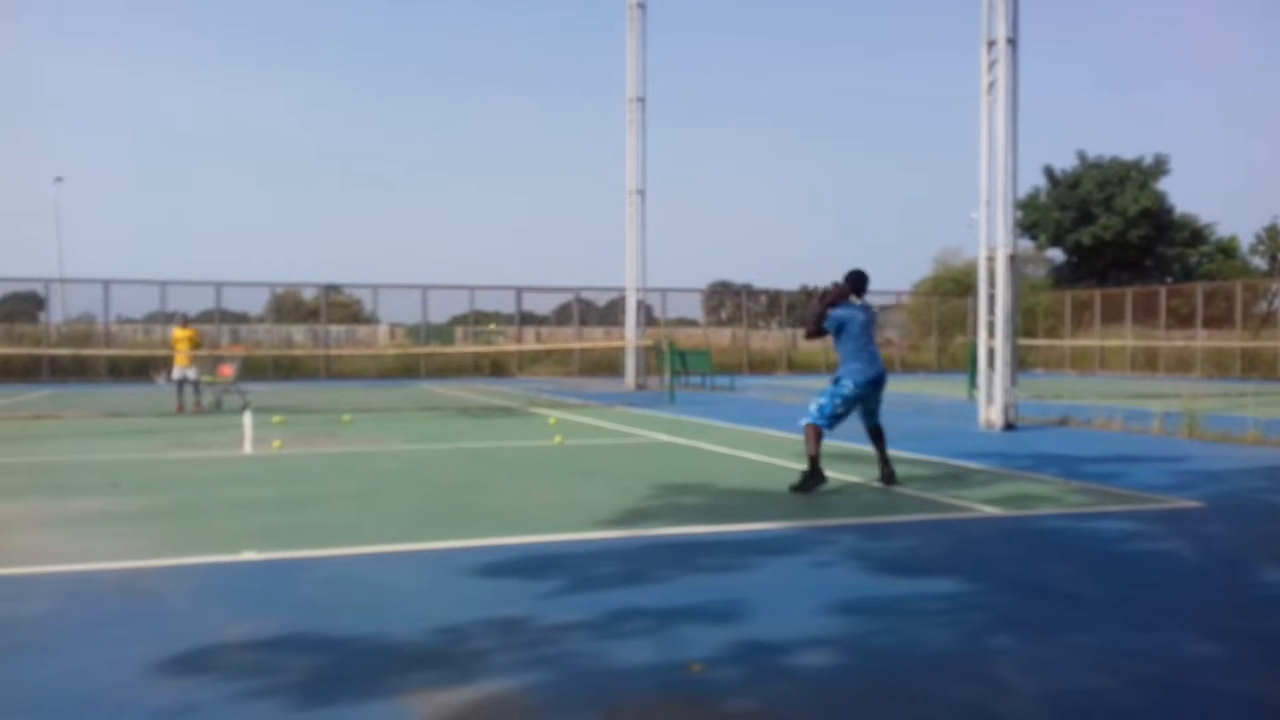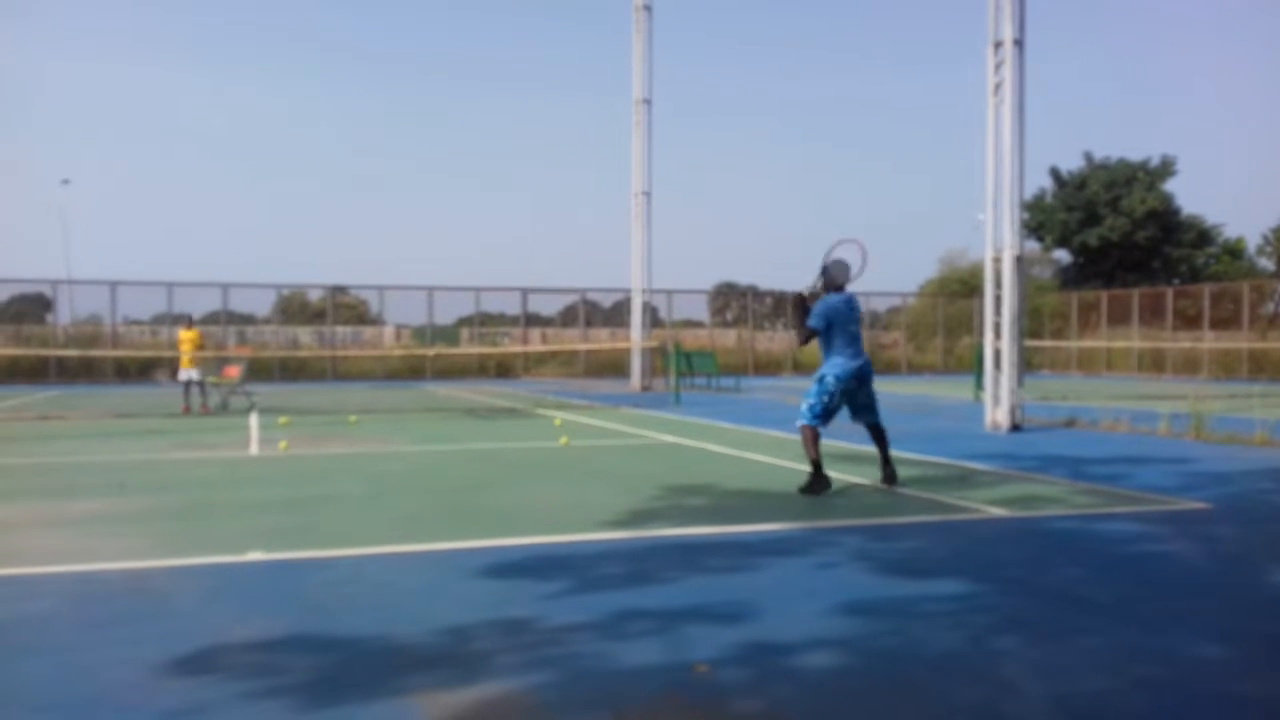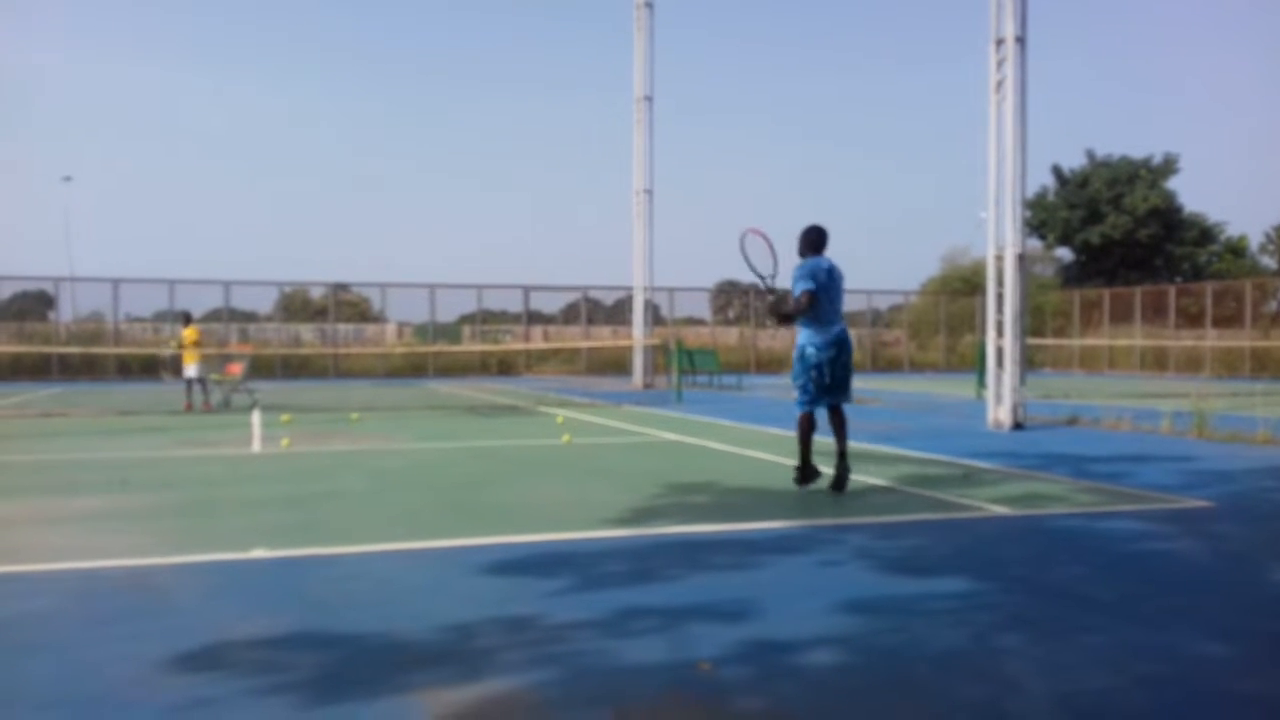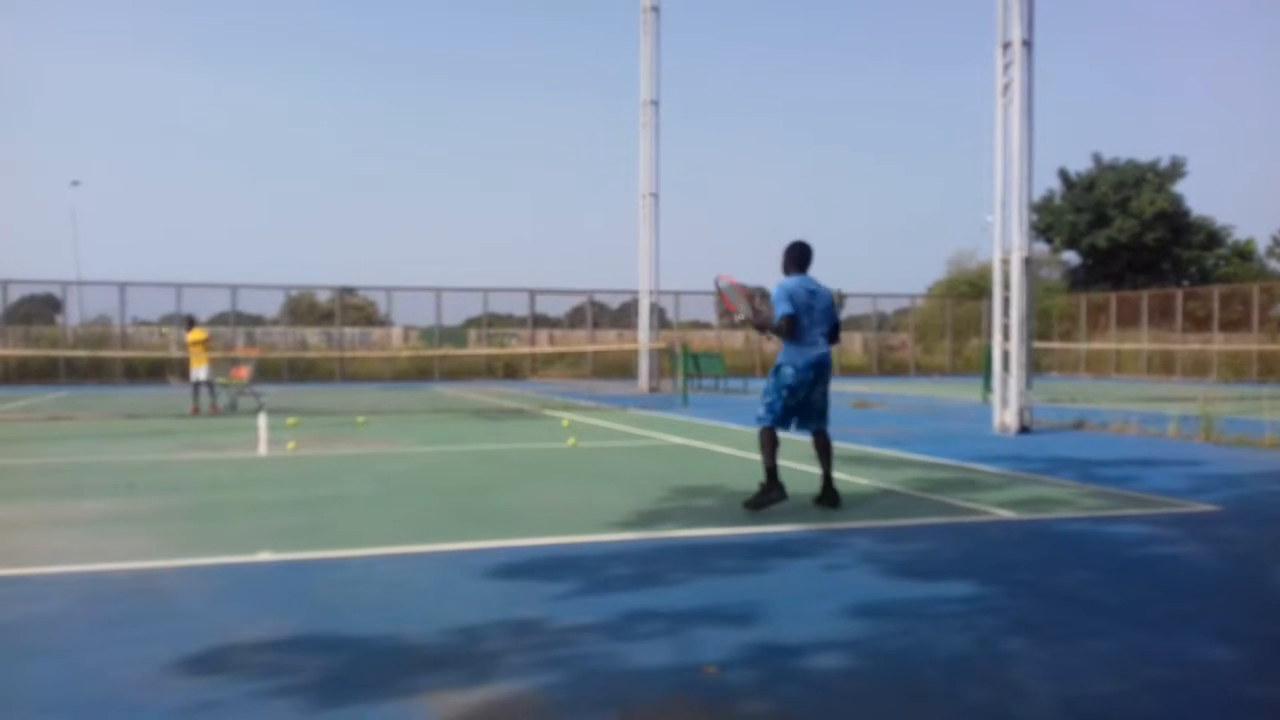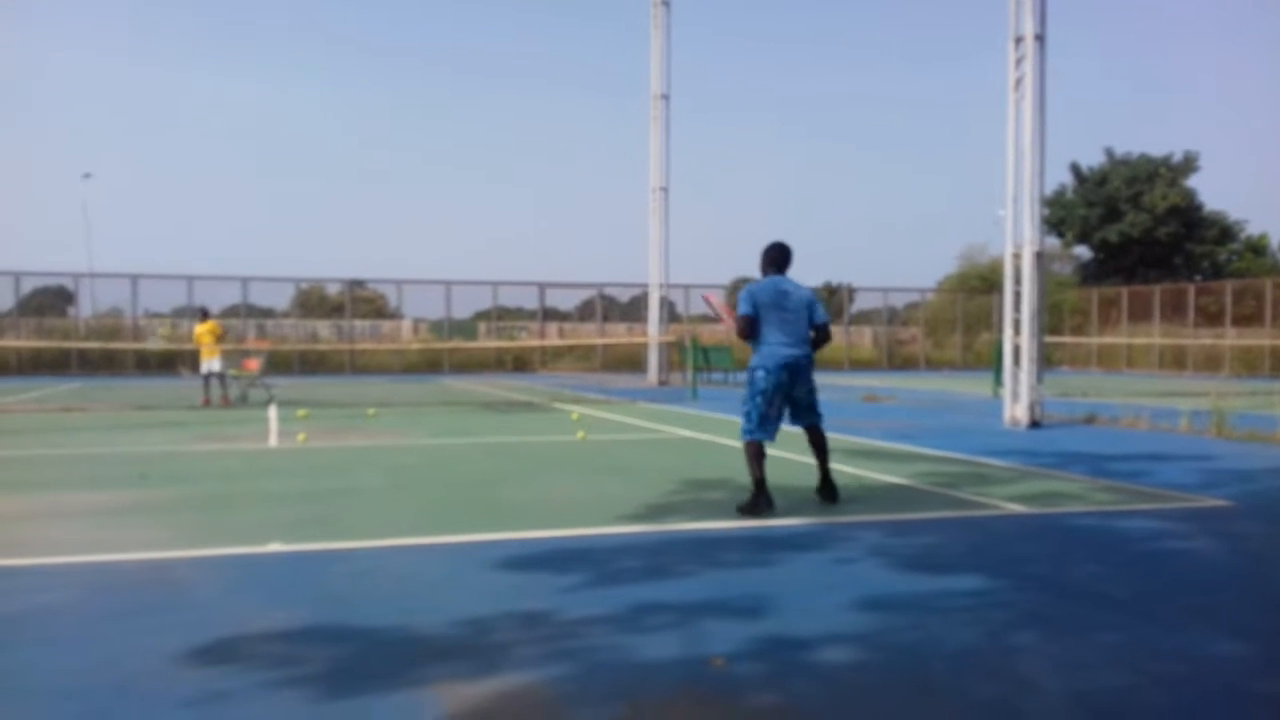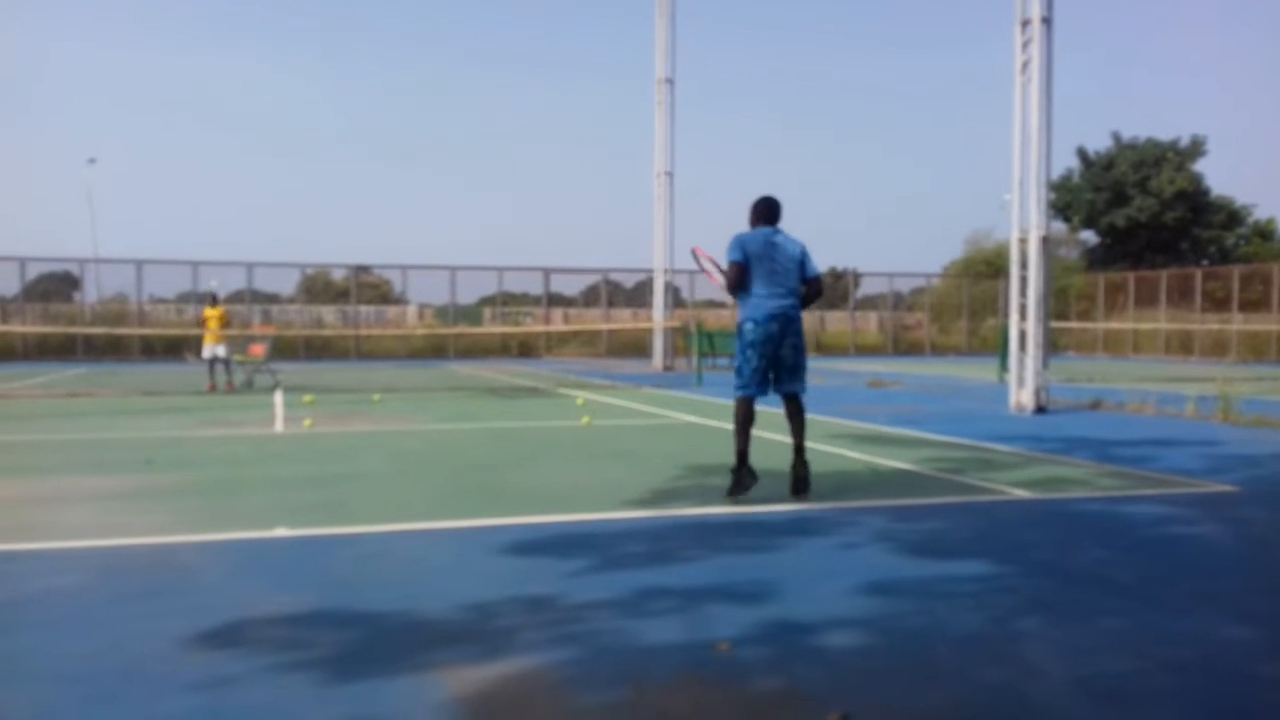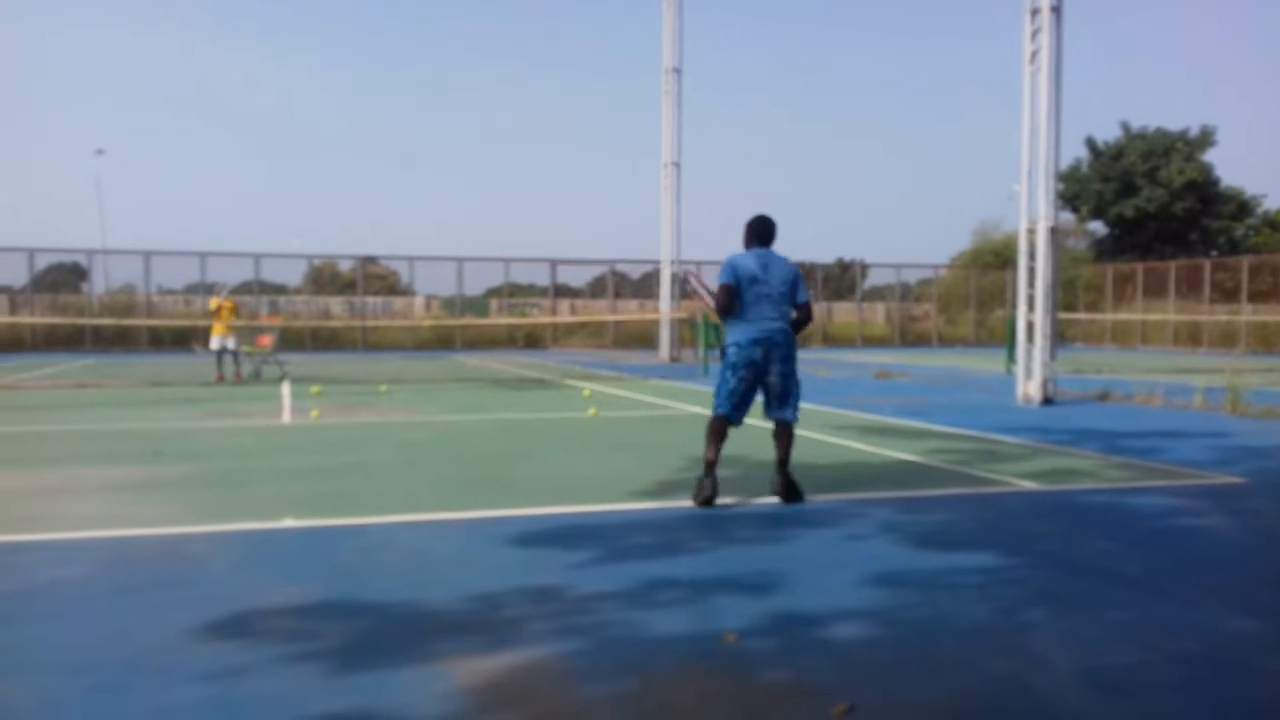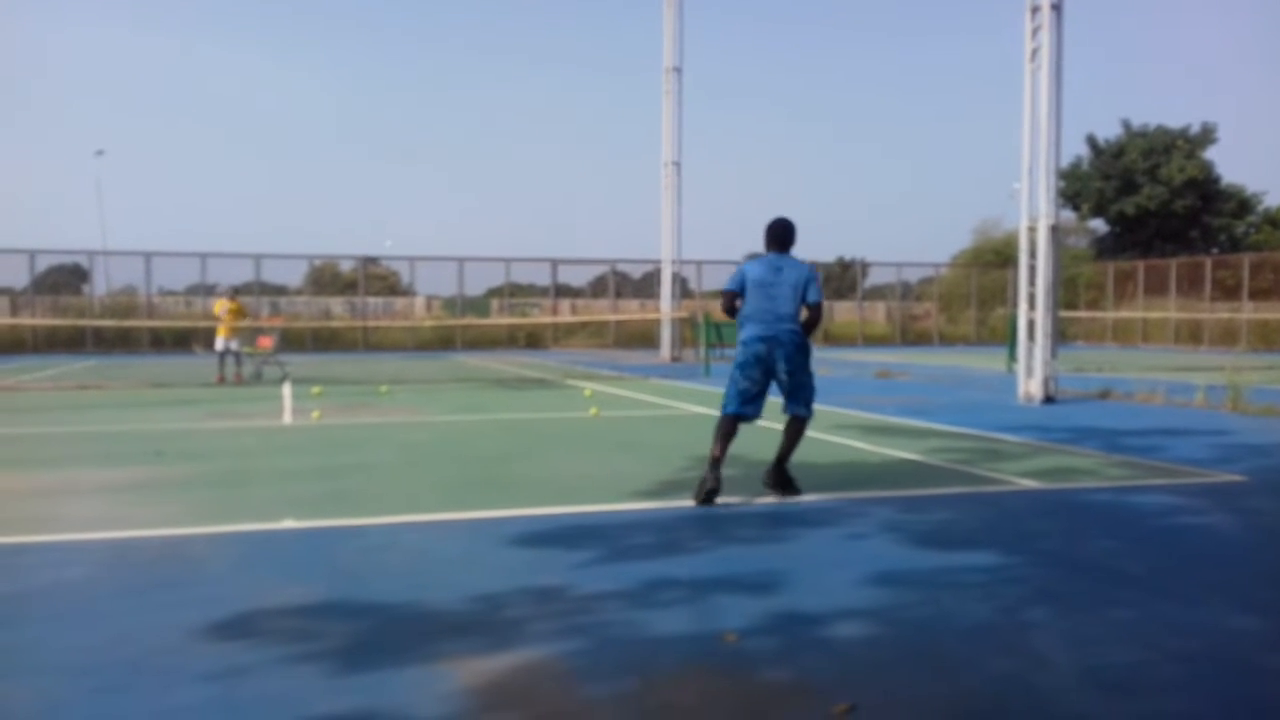
dt=0.2s
person 1, frame 1
left shoulder: (843, 312)
right shoulder: (867, 311)
left elbow: (811, 333)
right elbow: (831, 321)
left wrist: (823, 306)
right wrist: (828, 305)
left hip: (853, 380)
right hip: (876, 377)
left knee: (812, 421)
right knee: (871, 421)
left ankle: (814, 471)
right ankle: (886, 468)
person 1, frame 2
left shoulder: (824, 304)
right shoulder: (851, 301)
left elbow: (804, 339)
left wrist: (800, 313)
right wrist: (808, 310)
left hip: (835, 374)
right hip: (861, 370)
left knee: (807, 422)
right knee: (870, 420)
left ankle: (818, 475)
right ankle: (888, 469)
person 1, frame 3
left shoulder: (804, 269)
right shoulder: (834, 270)
left elbow: (805, 305)
left wrist: (785, 309)
right wrist: (791, 311)
left hip: (814, 345)
right hip: (840, 340)
left knee: (806, 408)
right knee: (835, 405)
left ankle: (806, 467)
right ankle: (842, 464)
person 1, frame 4
left shoulder: (784, 289)
right shoulder: (824, 292)
left elbow: (786, 328)
right elbow: (834, 333)
left wrist: (764, 324)
left hip: (793, 366)
right hip: (821, 363)
left knee: (767, 422)
right knee: (817, 428)
left ankle: (772, 483)
right ankle: (828, 489)
person 1, frame 5
left shoulder: (752, 291)
right shoulder: (806, 294)
left elbow: (743, 331)
right elbow: (824, 335)
left wrist: (745, 333)
left hip: (766, 367)
right hip: (799, 365)
left knee: (754, 435)
right knee: (812, 424)
left ankle: (760, 493)
right ankle: (826, 482)
person 1, frame 6
left shoulder: (742, 241)
right shoulder: (796, 247)
left elbow: (734, 280)
right elbow: (816, 288)
left wrist: (733, 289)
left hip: (756, 322)
right hip: (789, 323)
left knee: (745, 395)
right knee: (792, 395)
left ankle: (743, 466)
right ankle: (798, 461)
person 1, frame 7
left shoulder: (734, 263)
right shoulder: (790, 269)
left elbow: (724, 303)
right elbow: (805, 315)
left wrist: (726, 317)
left hip: (742, 345)
right hip: (779, 345)
left knee: (722, 414)
right knee: (783, 417)
left ankle: (709, 475)
right ankle: (783, 473)
person 1, frame 8
left shoulder: (748, 268)
right shoulder: (806, 271)
left elbow: (727, 305)
right elbow: (815, 316)
left hip: (752, 343)
right hip: (789, 342)
left knee: (734, 413)
right knee: (800, 411)
left ankle: (714, 473)
right ankle: (777, 469)
